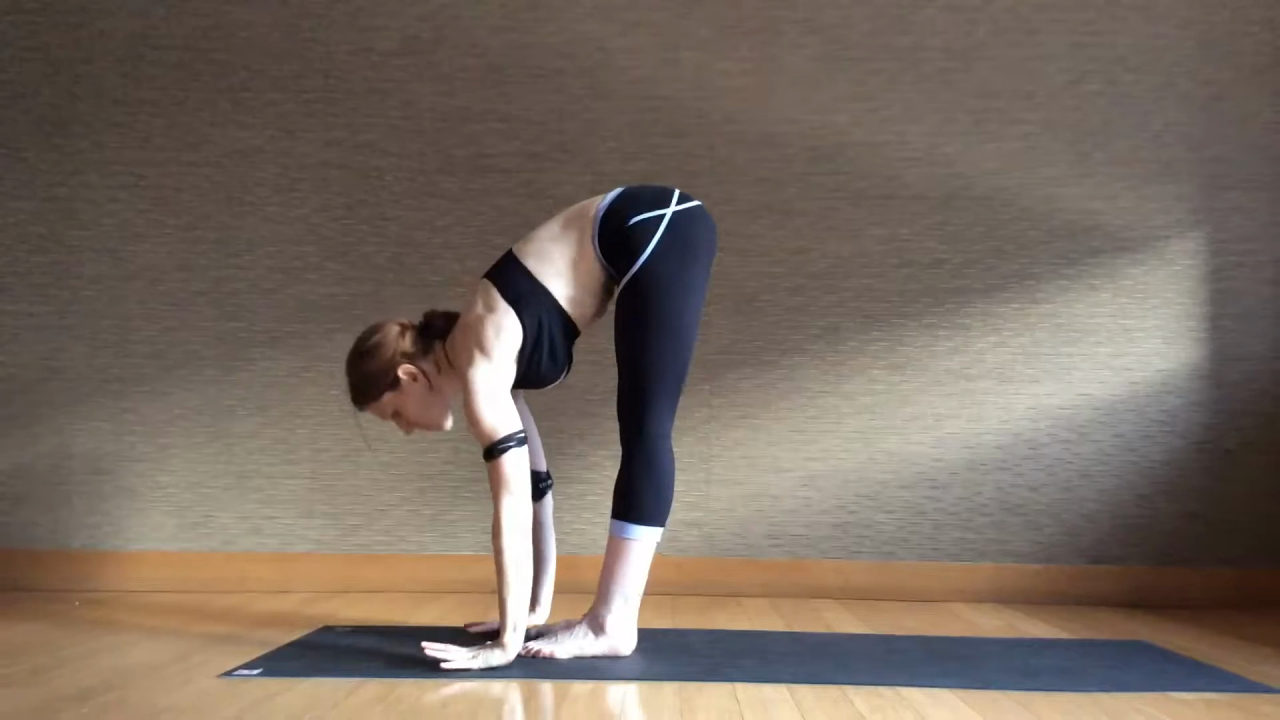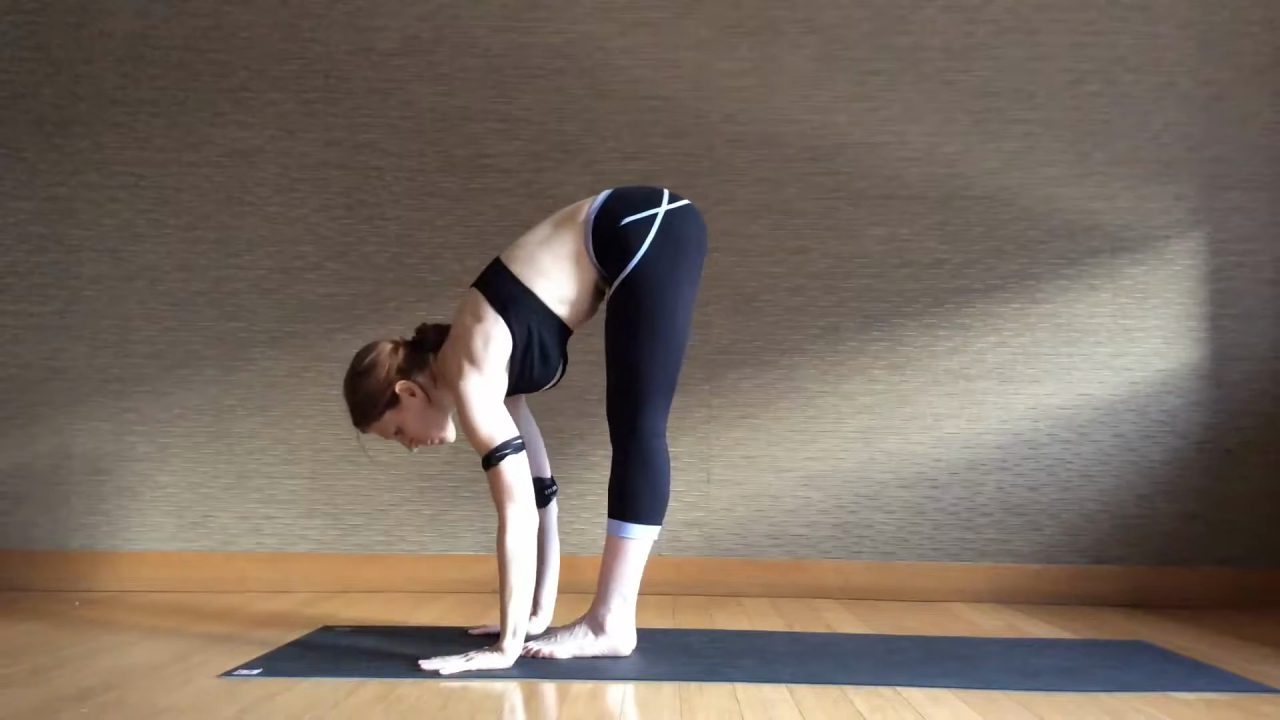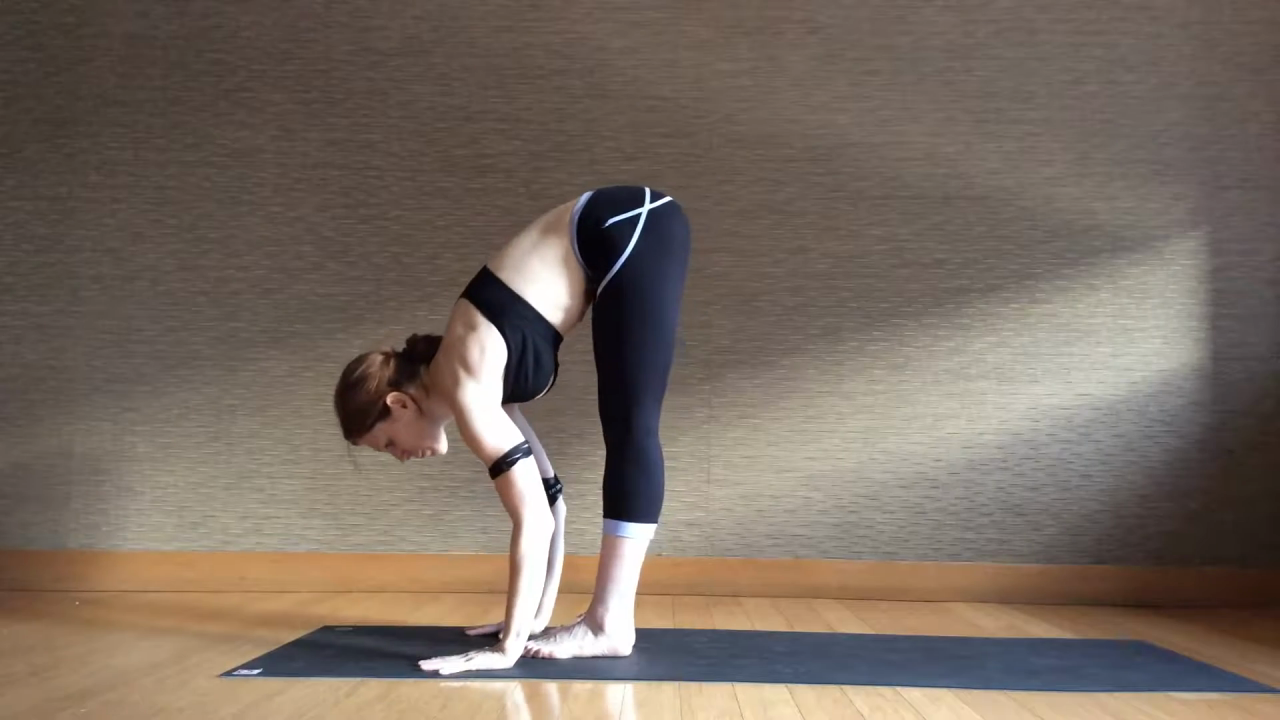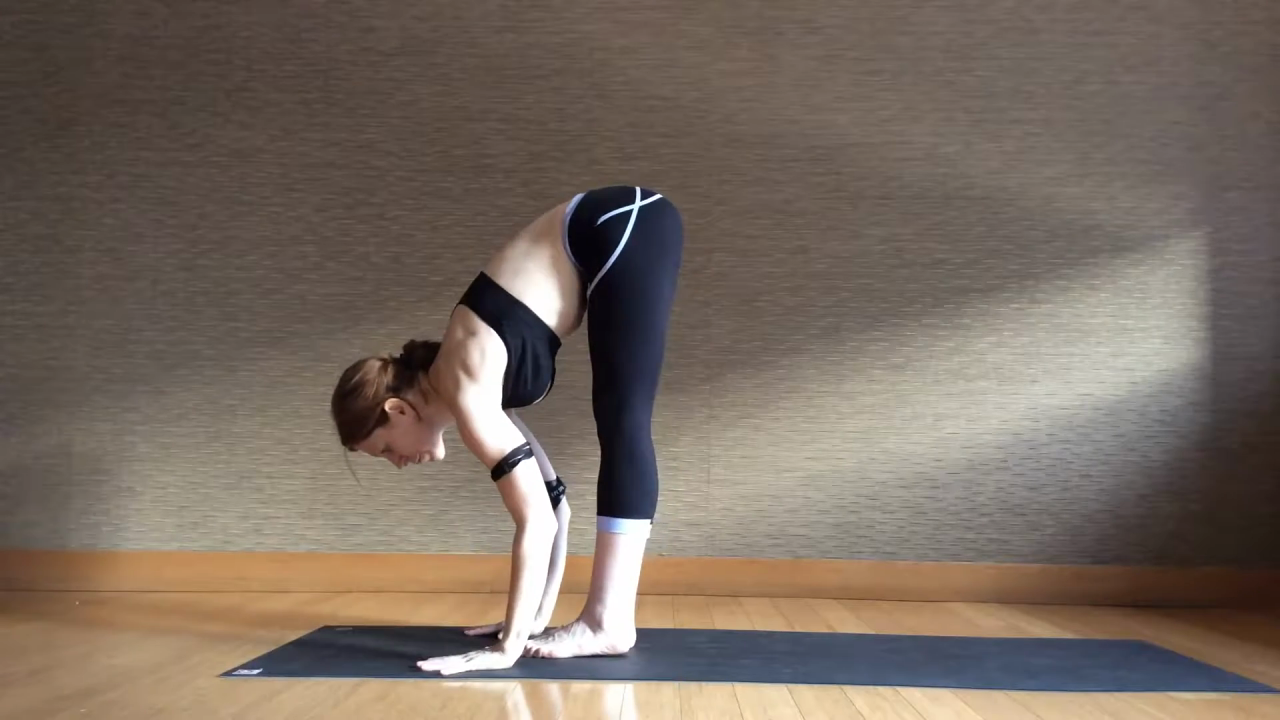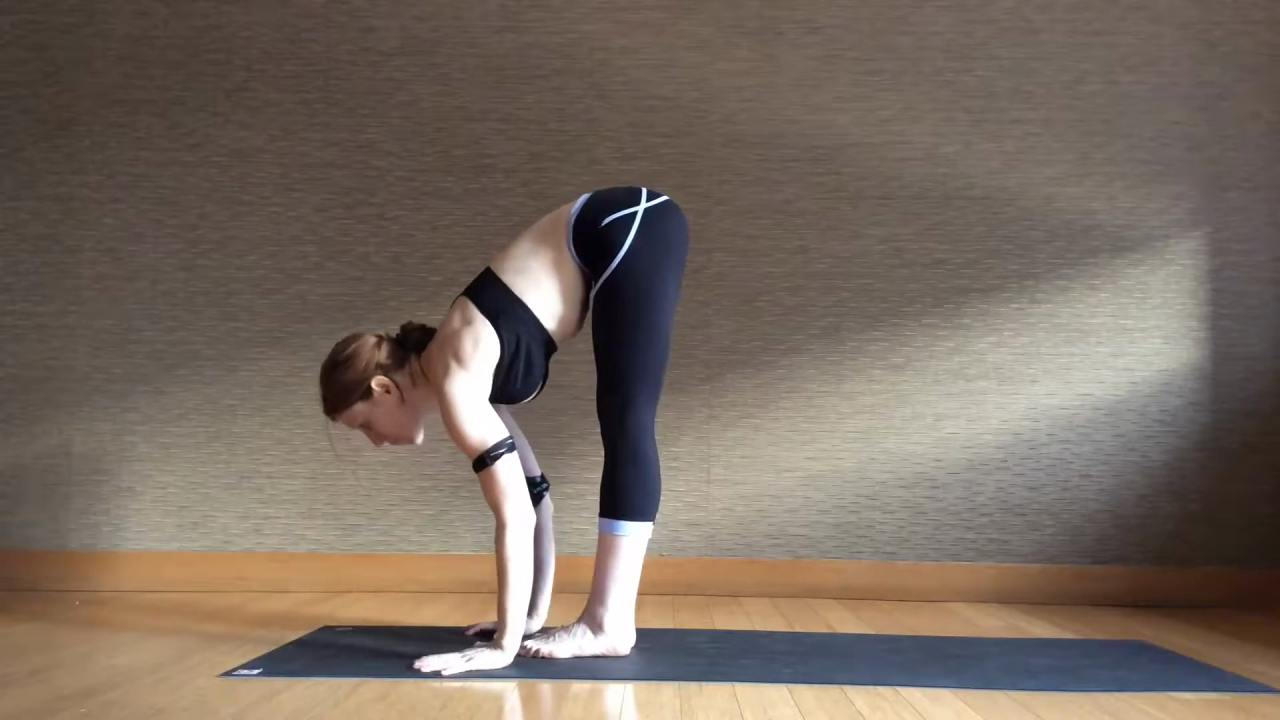
dt=0.3s
person 1, frame 1
left shoulder: (477, 367)
right shoulder: (491, 360)
left elbow: (513, 509)
right elbow: (534, 485)
left wrist: (509, 641)
right wrist: (537, 607)
left hip: (661, 231)
right hip: (656, 229)
left knee: (645, 431)
right knee: (642, 433)
left ankle: (610, 624)
right ankle: (614, 617)
person 1, frame 2
left shoulder: (470, 379)
right shoulder: (486, 369)
left elbow: (518, 514)
right elbow: (539, 490)
left wrist: (509, 647)
right wrist: (538, 614)
left hip: (650, 231)
right hip: (645, 230)
left knee: (637, 432)
right knee: (631, 433)
left ankle: (611, 624)
right ankle: (612, 618)
person 1, frame 3
left shoulder: (464, 389)
right shoulder: (477, 379)
left elbow: (534, 520)
right elbow: (546, 494)
left wrist: (509, 646)
right wrist: (535, 617)
left hip: (634, 231)
right hip: (628, 231)
left knee: (630, 430)
right knee: (624, 431)
left ankle: (609, 625)
right ankle: (610, 618)
person 1, frame 4
left shoulder: (464, 393)
right shoulder: (470, 382)
left elbow: (537, 521)
right elbow: (549, 497)
left wrist: (509, 647)
right wrist: (535, 617)
left hip: (626, 228)
right hip: (618, 230)
left knee: (622, 426)
right knee: (619, 427)
left ankle: (608, 623)
right ankle: (609, 617)
person 1, frame 5
left shoulder: (454, 381)
right shoulder: (468, 374)
left elbow: (515, 517)
right elbow: (530, 491)
left wrist: (506, 645)
right wrist: (532, 616)
left hip: (634, 230)
right hip: (626, 232)
left knee: (626, 426)
right knee: (622, 428)
left ankle: (609, 625)
right ankle: (607, 618)
